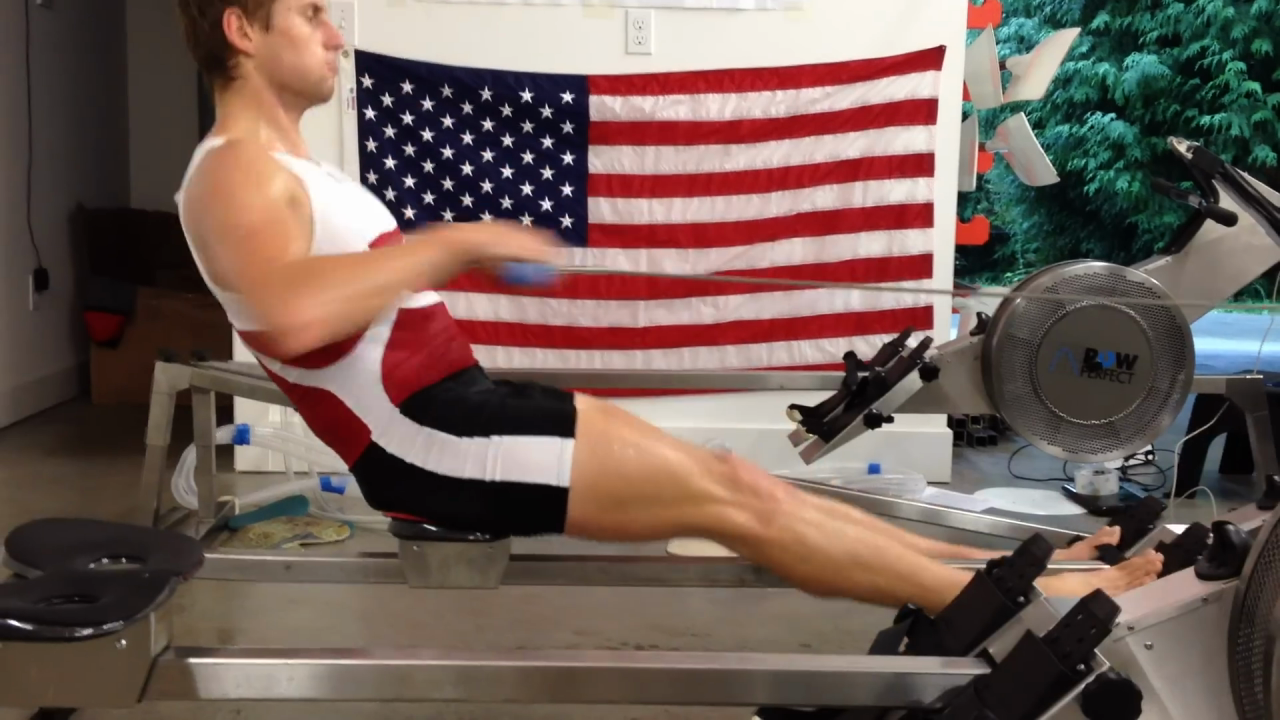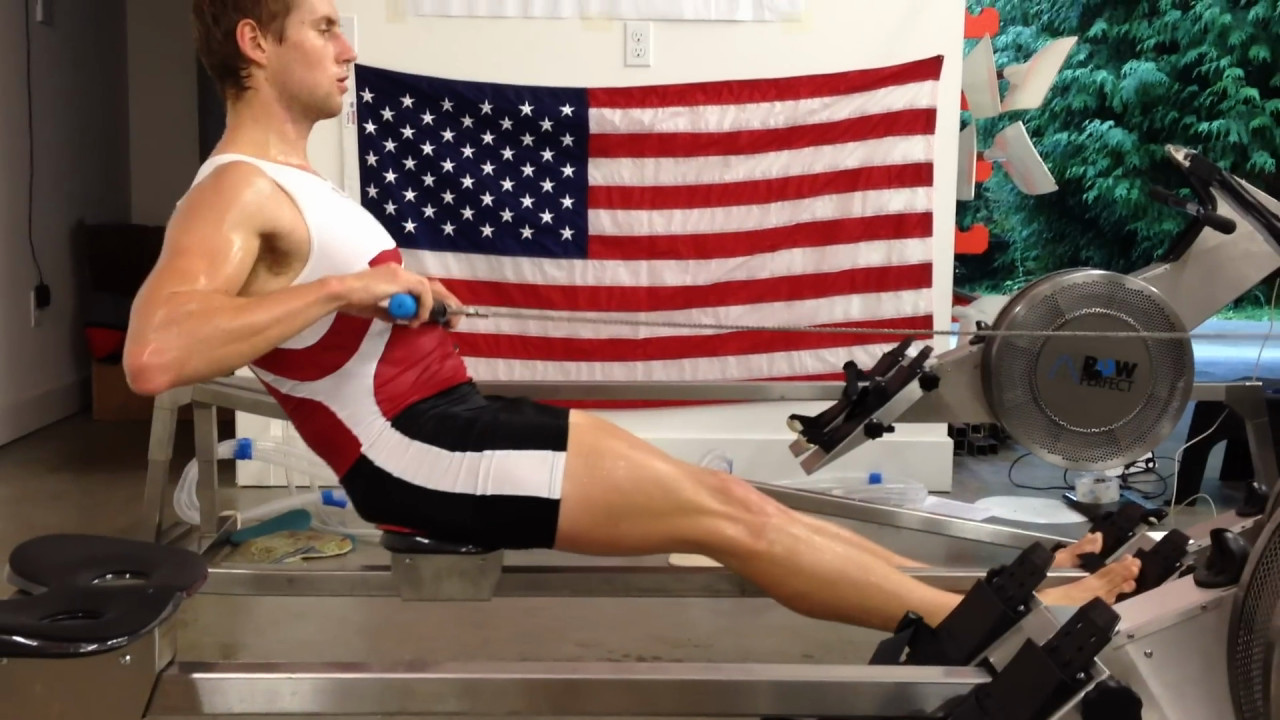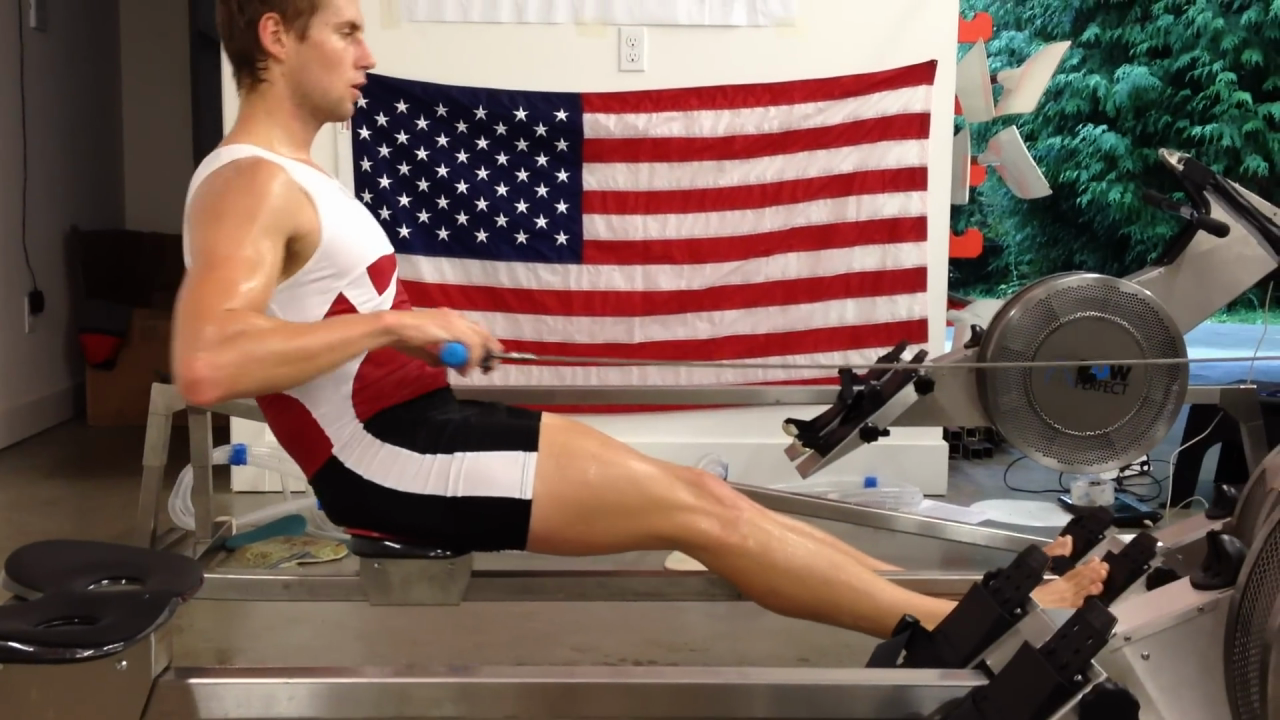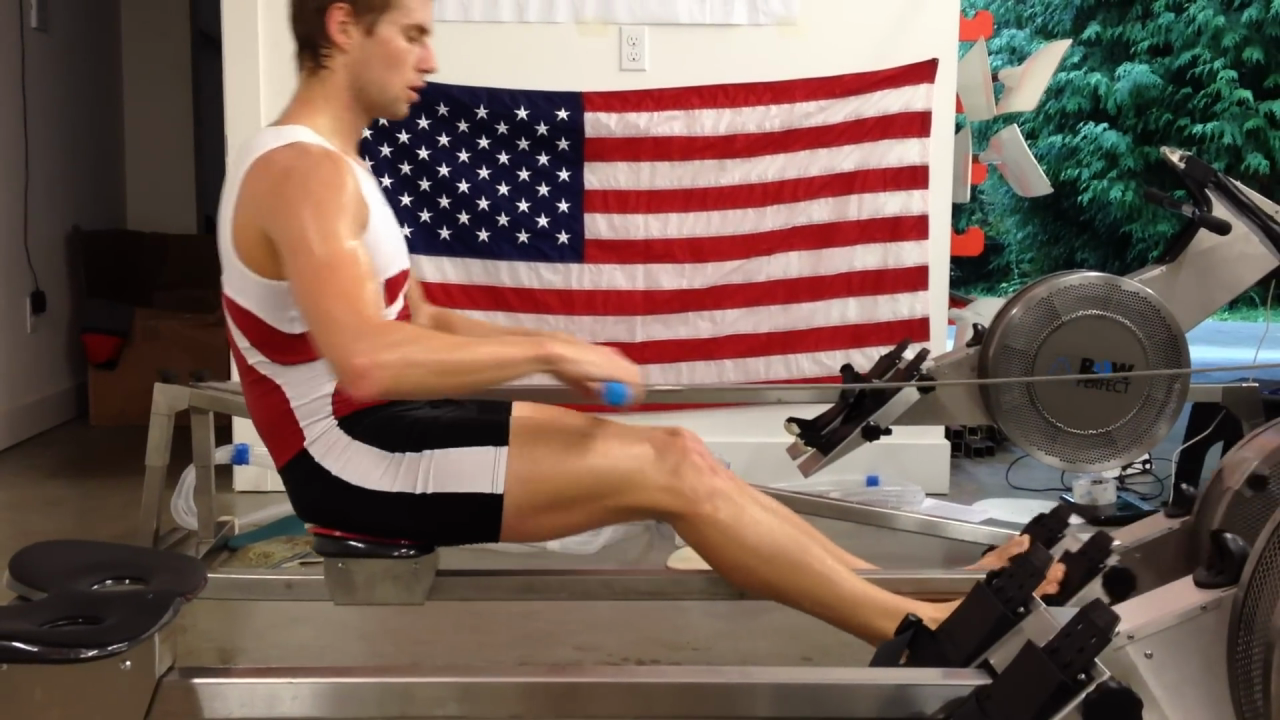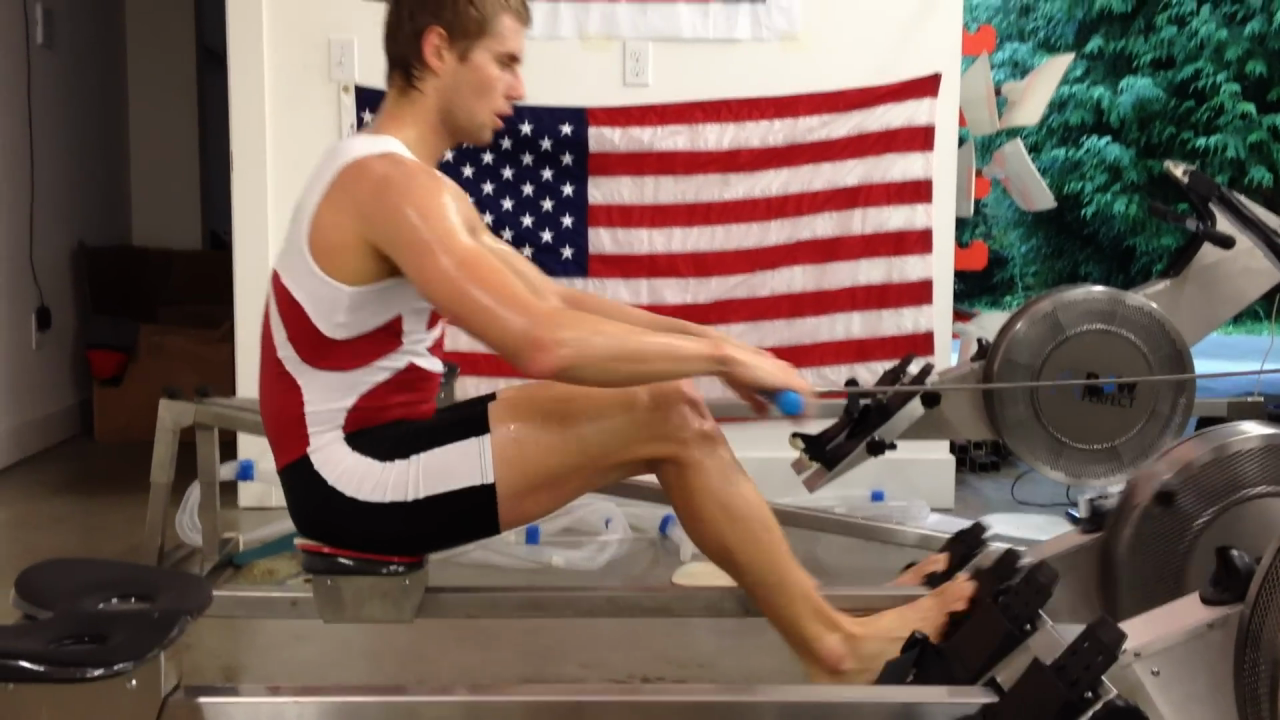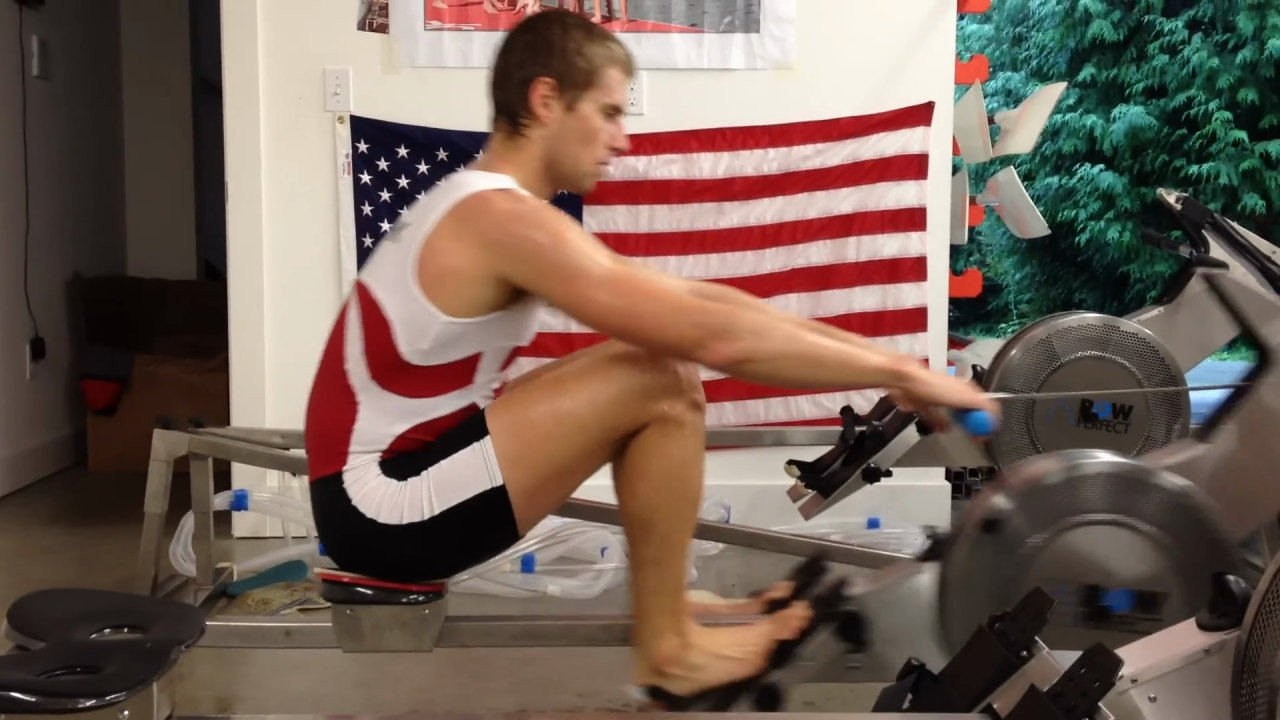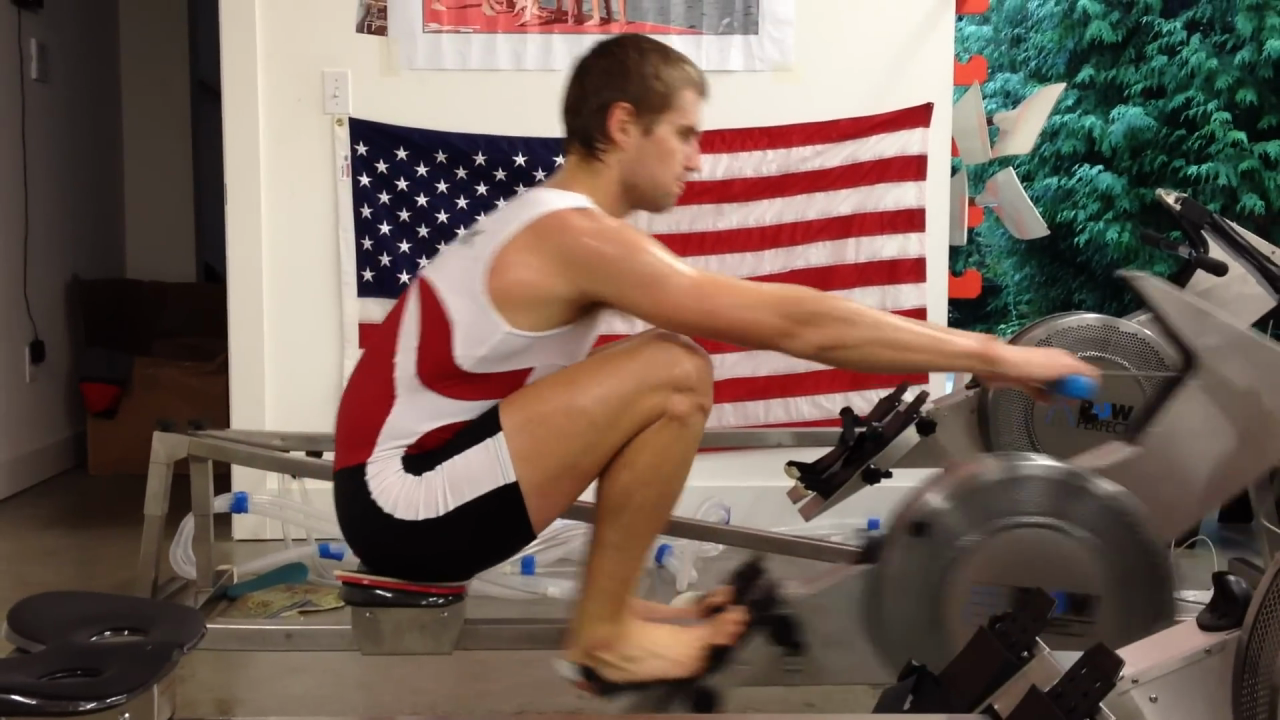
dt=0.4s
person 1, frame 1
left shoulder: (279, 164)
right shoulder: (237, 174)
right elbow: (293, 309)
left wrist: (453, 248)
right wrist: (452, 241)
left hip: (451, 405)
right hip: (426, 443)
left knee: (730, 483)
right knee: (734, 500)
left ankle: (999, 568)
person 1, frame 2
left shoulder: (281, 182)
right shoulder: (233, 196)
right elbow: (152, 357)
left wrist: (394, 296)
right wrist: (341, 287)
left hip: (450, 422)
right hip: (423, 457)
left knee: (724, 498)
right knee: (726, 515)
person 1, frame 3
left shoulder: (281, 177)
right shoulder: (251, 187)
right elbow: (203, 368)
left wrist: (417, 330)
right wrist: (393, 324)
left hip: (415, 431)
right hip: (391, 464)
left knee: (694, 493)
right knee: (699, 509)
left ankle: (952, 601)
person 1, frame 4
left shoulder: (310, 162)
right shoulder: (309, 173)
left elbow: (410, 323)
right elbow: (369, 363)
left wrist: (541, 347)
right wrist: (547, 352)
left hip: (379, 437)
right hip: (358, 464)
left knee: (676, 452)
right knee: (674, 475)
left ankle: (907, 594)
right ankle: (927, 628)
person 1, frame 5
left shoulder: (390, 176)
right shoulder: (394, 185)
left elbow: (553, 304)
right elbow: (543, 346)
left wrist: (705, 339)
right wrist: (723, 356)
left hip: (374, 454)
right hip: (356, 482)
left knee: (672, 411)
right knee: (668, 421)
left ankle: (818, 605)
right ankle: (837, 645)
person 1, frame 6
left shoulder: (483, 207)
right shoulder: (507, 221)
left elbow: (689, 301)
right elbow: (716, 338)
right wrist: (898, 371)
left hip: (387, 490)
right hip: (384, 514)
left knee: (651, 359)
right knee: (663, 382)
right ankle: (669, 646)
person 1, frame 7
left shoulder: (552, 222)
right shoulder: (578, 239)
left elbow: (771, 307)
right elbow: (798, 326)
right wrist: (993, 355)
left hip: (406, 493)
right hip: (407, 510)
left knee: (661, 365)
right knee: (675, 372)
left ankle: (610, 609)
right ankle: (602, 631)
